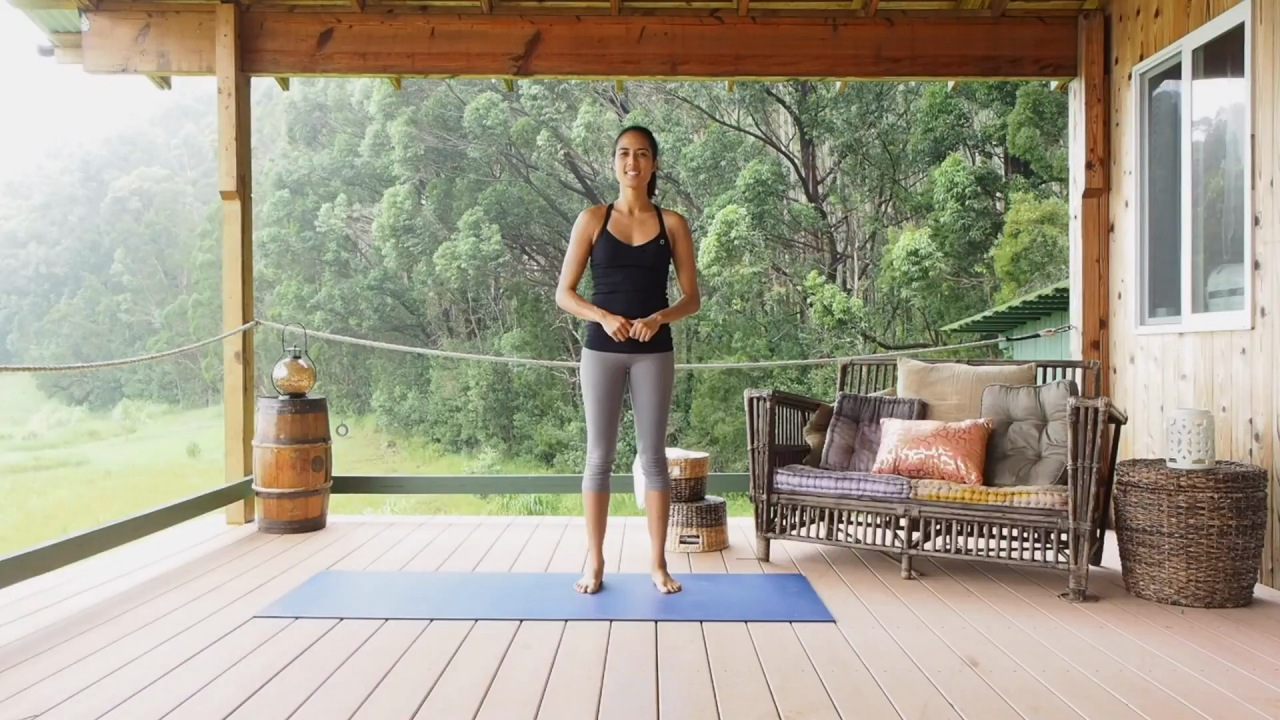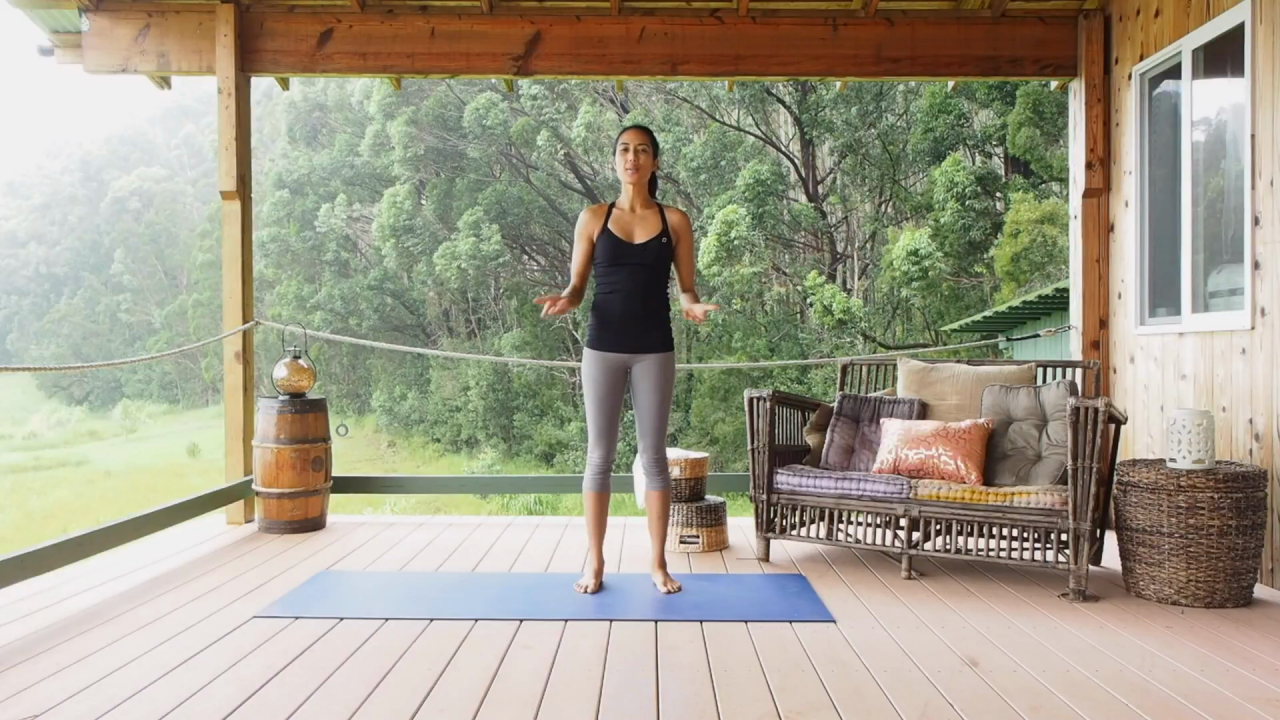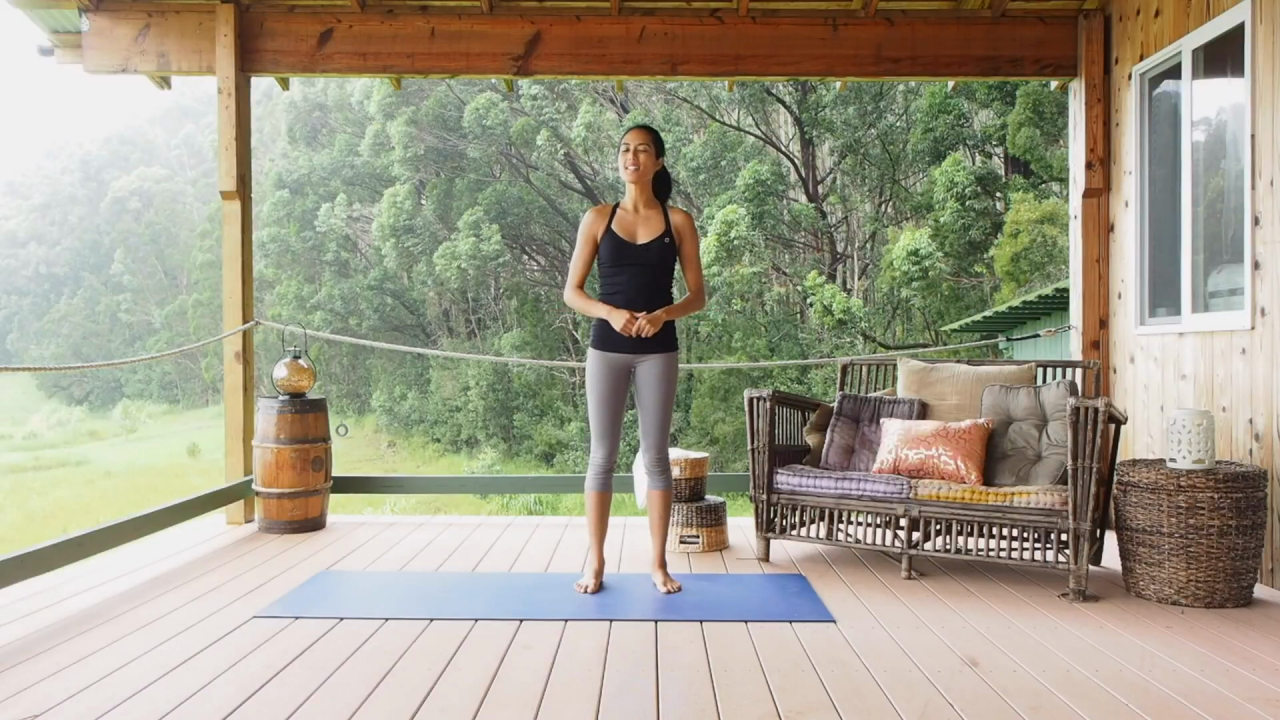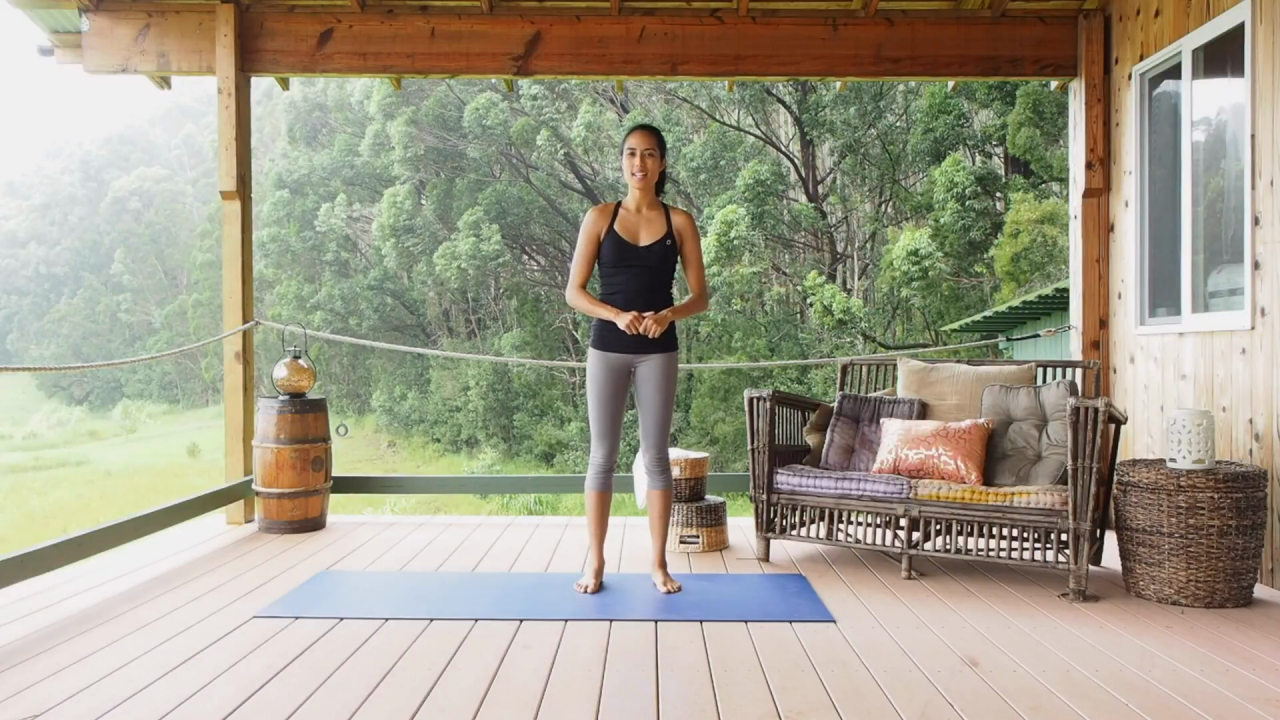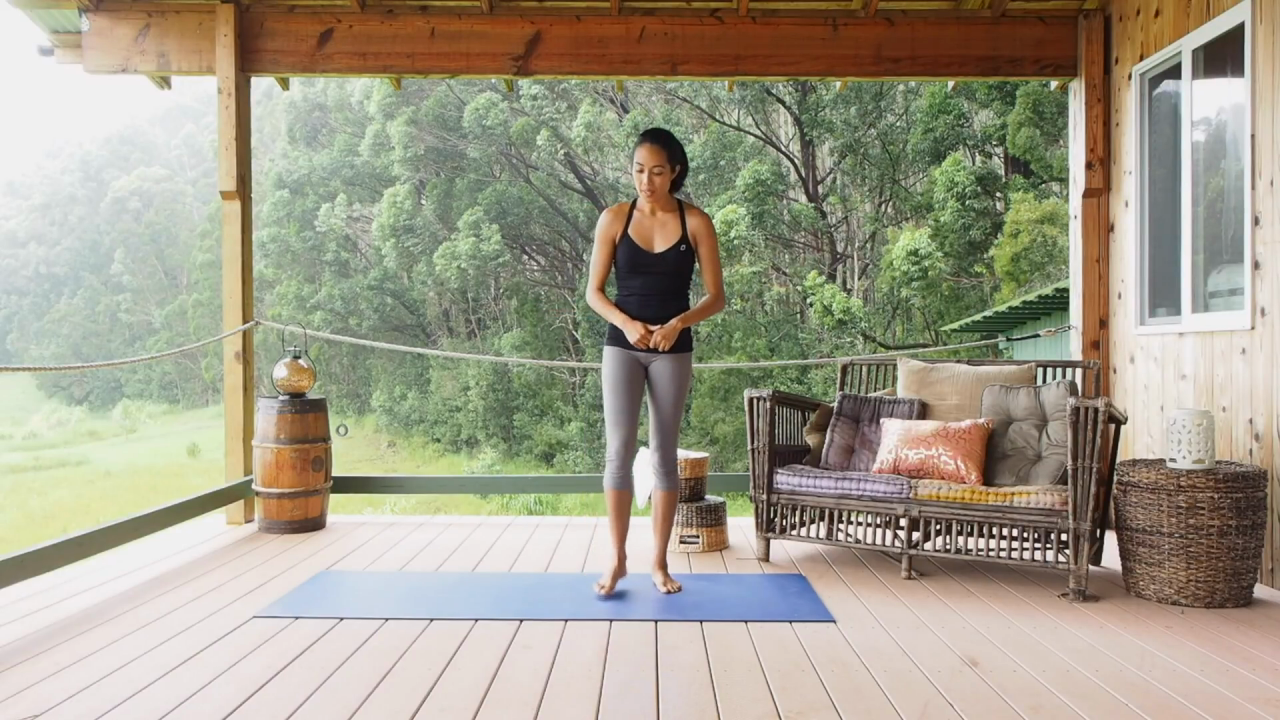
dt=1s
person 1, frame 1
left shoulder: (672, 224)
right shoulder: (592, 220)
left elbow: (692, 297)
right elbow: (564, 293)
left wrist: (658, 318)
right wrist: (603, 317)
left hip: (654, 352)
right hip: (602, 349)
left knee: (653, 456)
right knee: (599, 456)
left ankle: (658, 563)
right ankle: (594, 560)
person 1, frame 2
left shoulder: (675, 221)
right shoulder: (593, 218)
left elbow: (687, 288)
right elbow: (578, 285)
left wrist: (694, 306)
right wrist: (563, 301)
left hip: (655, 350)
right hip: (603, 348)
left knee: (653, 456)
right knee: (600, 456)
left ankle: (658, 563)
right ankle: (594, 561)
person 1, frame 3
left shoulder: (678, 221)
right shoulder: (597, 218)
left elbow: (697, 294)
right elbow: (571, 291)
left wrist: (662, 315)
right wrist: (610, 313)
left hip: (658, 351)
right hip: (606, 348)
left knee: (656, 456)
right knee: (602, 455)
left ankle: (658, 563)
right ankle: (595, 561)
person 1, frame 4
left shoulder: (679, 222)
right shoulder: (599, 217)
left elbow: (700, 297)
right elbow: (573, 291)
left wrist: (667, 316)
right wrist: (617, 315)
left hip: (658, 351)
right hip: (607, 348)
left knee: (656, 456)
right knee: (603, 455)
left ankle: (658, 563)
right ankle: (595, 560)
person 1, frame 5
left shoulder: (696, 222)
right shoulder: (613, 219)
left elbow: (716, 296)
right elbow: (594, 290)
left wrist: (678, 325)
right wrist: (623, 322)
left hip: (672, 350)
right hip: (621, 346)
left knee: (664, 455)
right knee: (619, 449)
left ankle: (659, 562)
right ankle: (617, 559)
